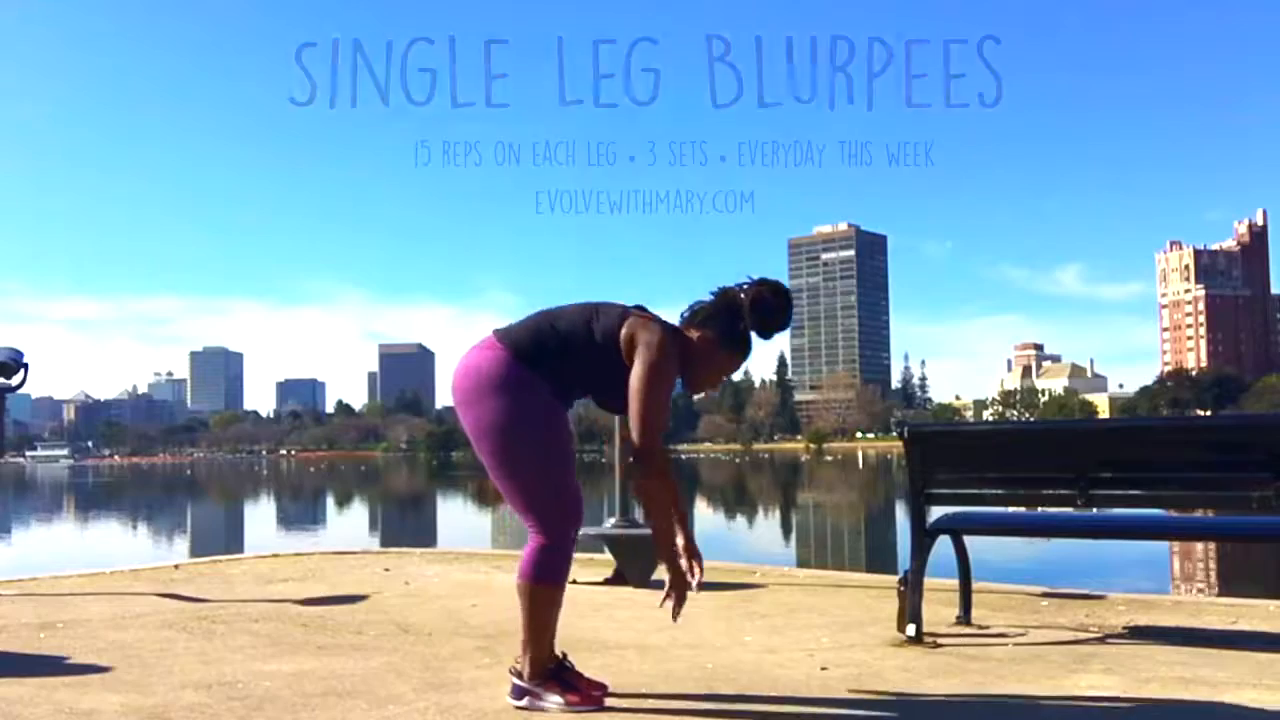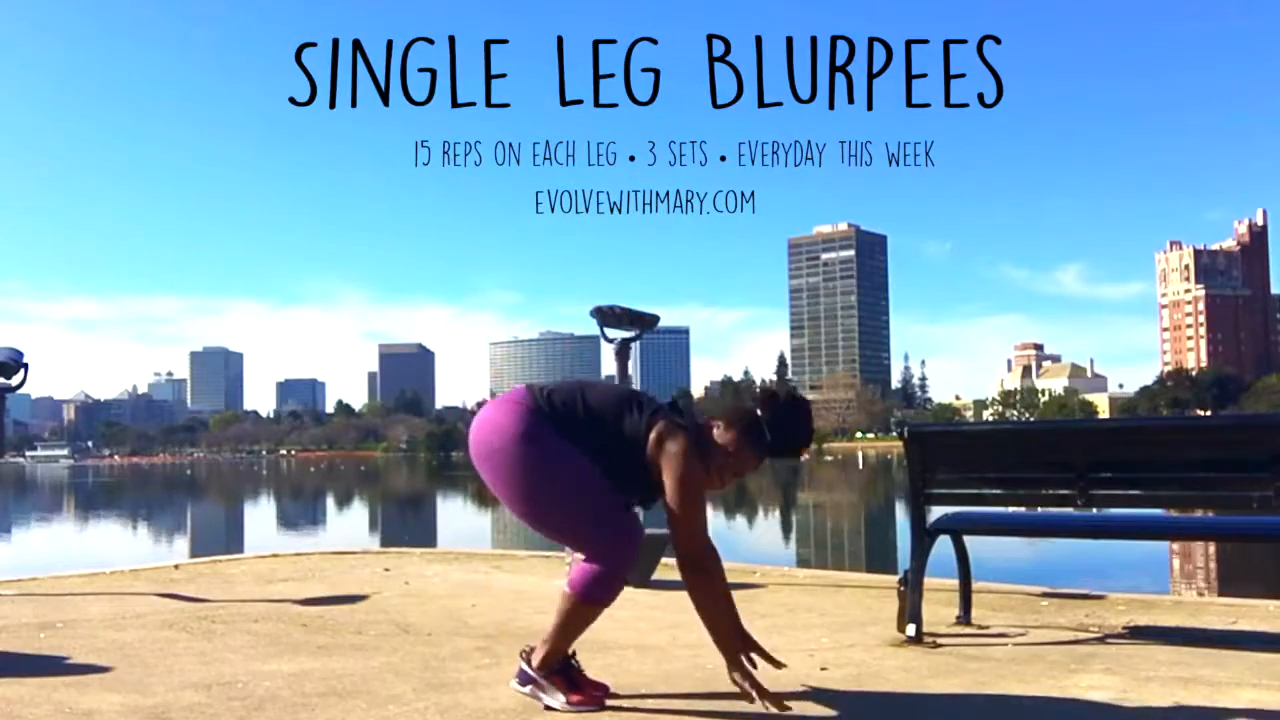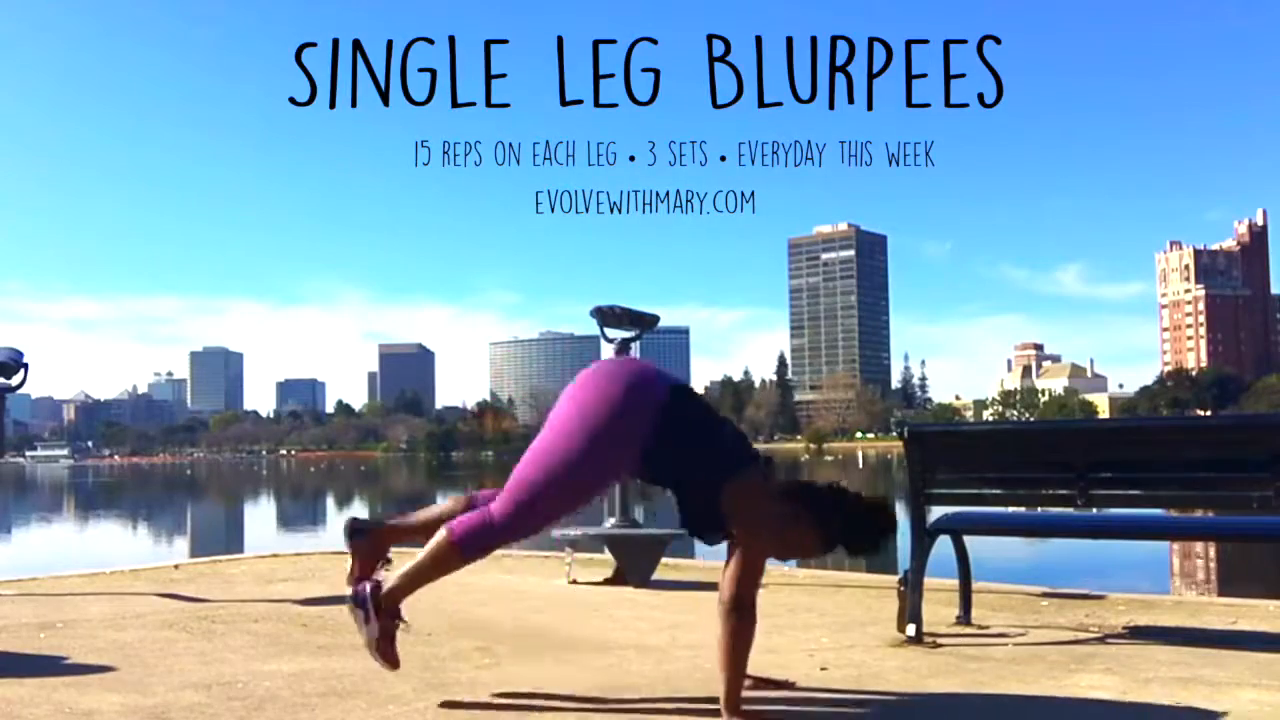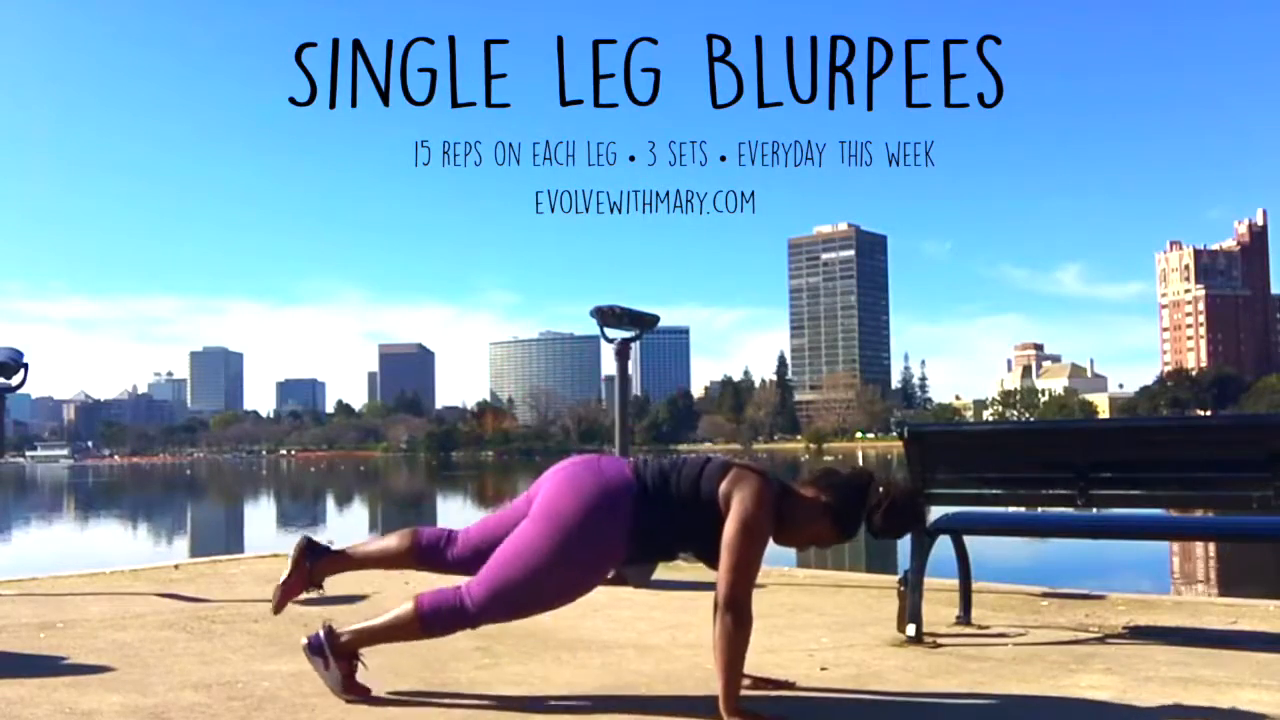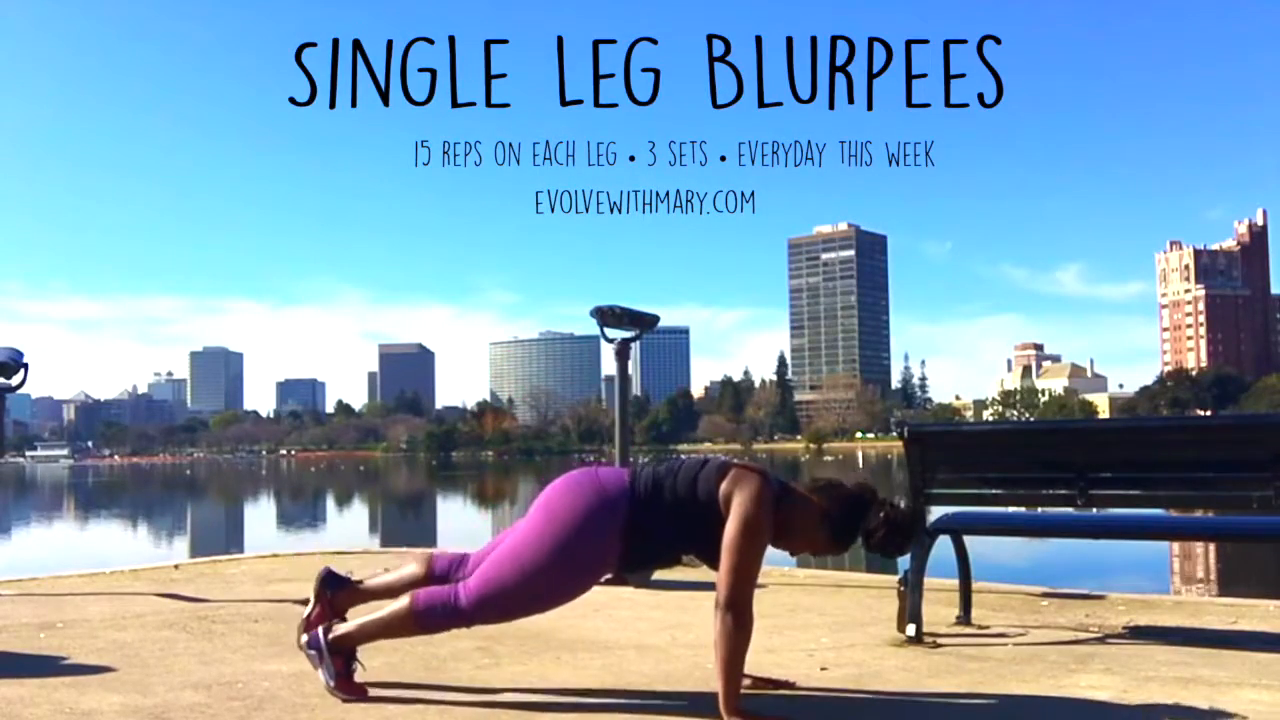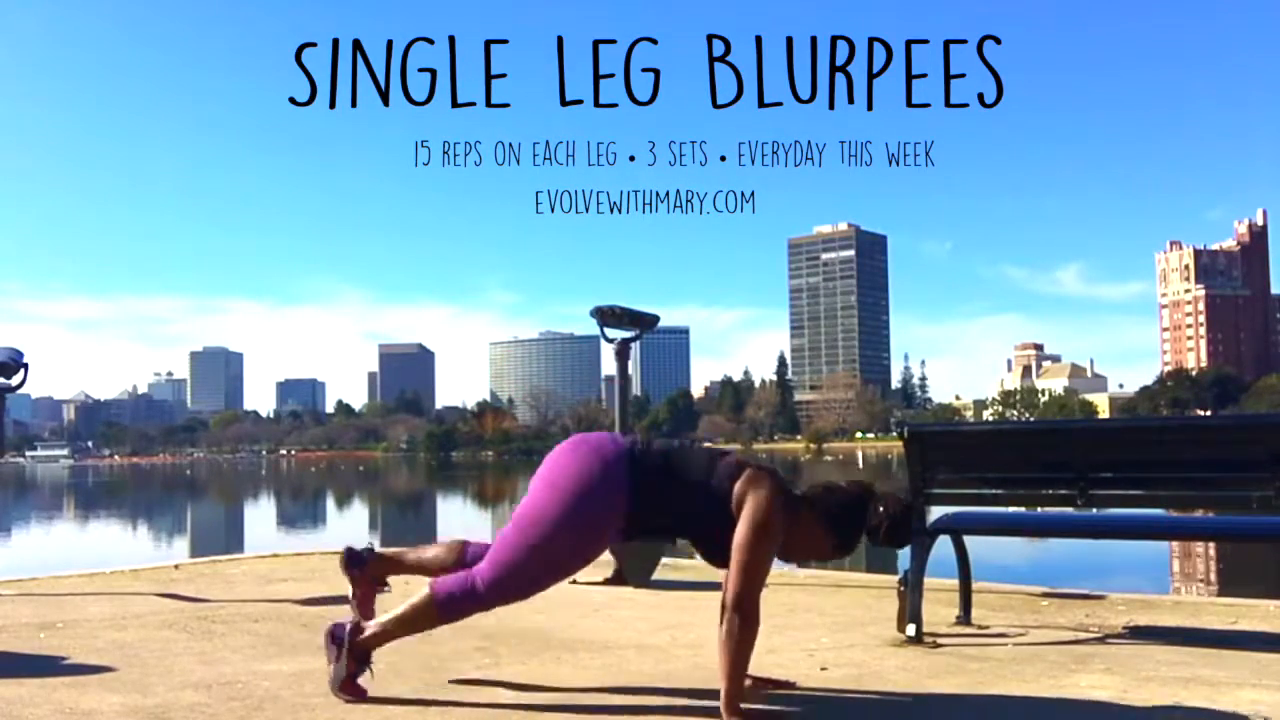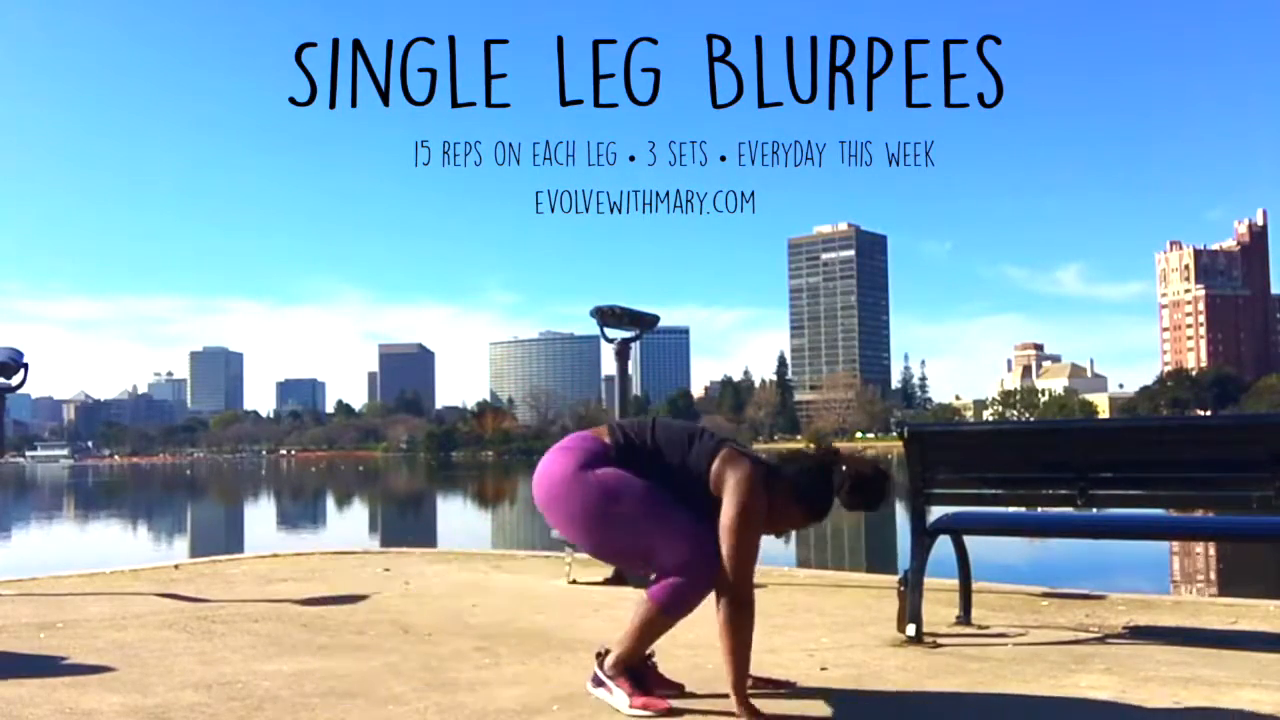
dt=0.4s
person 1, frame 1
left shoulder: (660, 354)
right shoulder: (658, 346)
left elbow: (651, 460)
right elbow: (647, 455)
left wrist: (677, 546)
right wrist: (675, 553)
left hip: (516, 383)
right hip: (496, 378)
left knee: (562, 520)
right knee: (556, 523)
left ankle: (543, 661)
right ankle: (531, 676)
person 1, frame 2
left shoulder: (684, 449)
right shoulder: (683, 451)
left elbow: (699, 557)
right elbow: (696, 564)
left wrist: (736, 640)
right wrist: (736, 660)
left hip: (523, 432)
right hip: (510, 431)
left knee: (616, 541)
right knee: (616, 548)
left ankle: (552, 658)
right ankle: (541, 666)
person 1, frame 3
left shoulder: (757, 501)
right shoulder: (762, 509)
left elbow: (735, 597)
right elbow: (735, 605)
left wrist: (739, 673)
left hip: (629, 394)
right hip: (622, 404)
left knee: (506, 506)
right knee: (511, 514)
left ankle: (379, 533)
right ankle: (384, 595)
person 1, frame 4
left shoulder: (754, 496)
right shoulder: (759, 502)
left elbow: (729, 597)
right elbow: (732, 605)
left hip: (581, 485)
right hip: (591, 516)
left knee: (456, 552)
right knee: (476, 600)
left ankle: (319, 559)
right ankle: (338, 641)
person 1, frame 5
left shoulder: (757, 500)
right shoulder: (759, 501)
left elbow: (731, 601)
right elbow: (731, 605)
left hip: (589, 503)
right hip: (589, 521)
left knee: (466, 571)
right knee: (472, 601)
left ankle: (340, 592)
right ankle: (336, 639)
person 1, frame 6
left shoulder: (759, 507)
right shoulder: (769, 505)
left elbow: (735, 602)
right elbow: (737, 607)
left hip: (598, 472)
right hip: (596, 482)
left knee: (493, 560)
right knee: (493, 579)
left ankle: (372, 562)
right ankle: (360, 635)
person 1, frame 7
left shoulder: (746, 482)
right shoulder: (748, 485)
left elbow: (735, 588)
right elbow: (735, 591)
left wrist: (740, 674)
left hip: (589, 472)
right hip: (572, 473)
left knee: (696, 558)
right knee: (698, 561)
left ankle: (631, 661)
right ankle: (613, 670)
